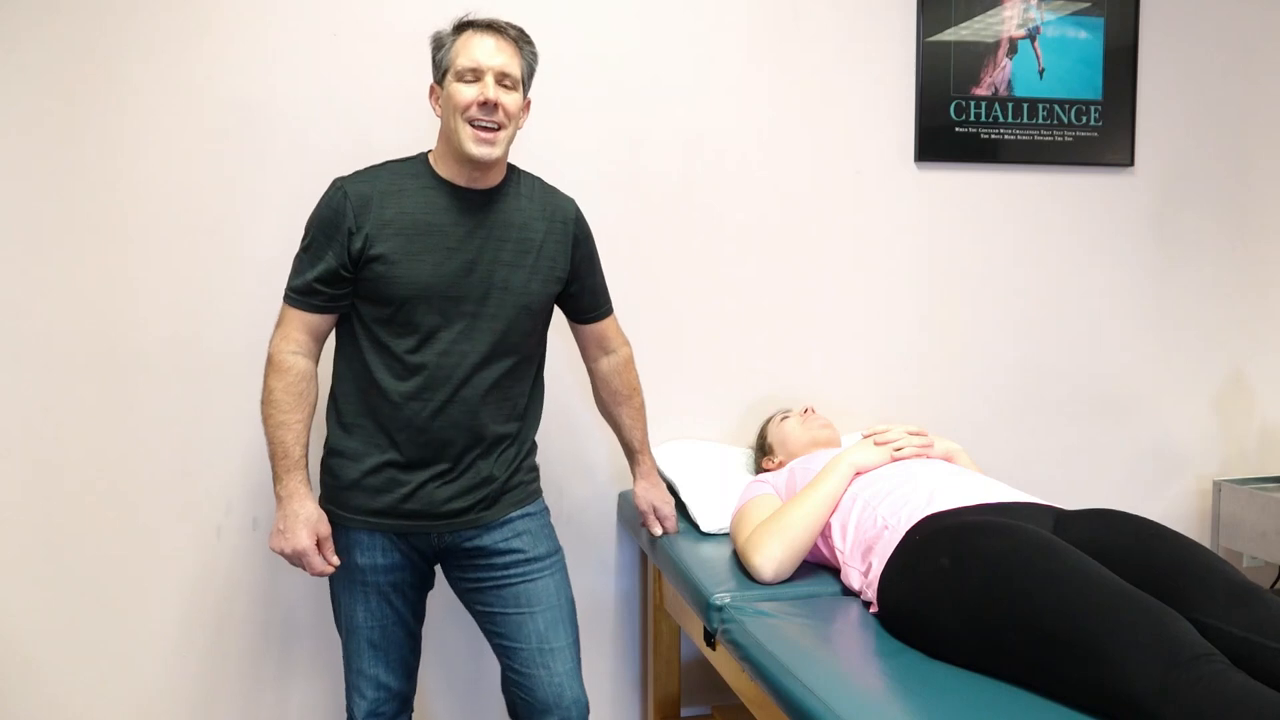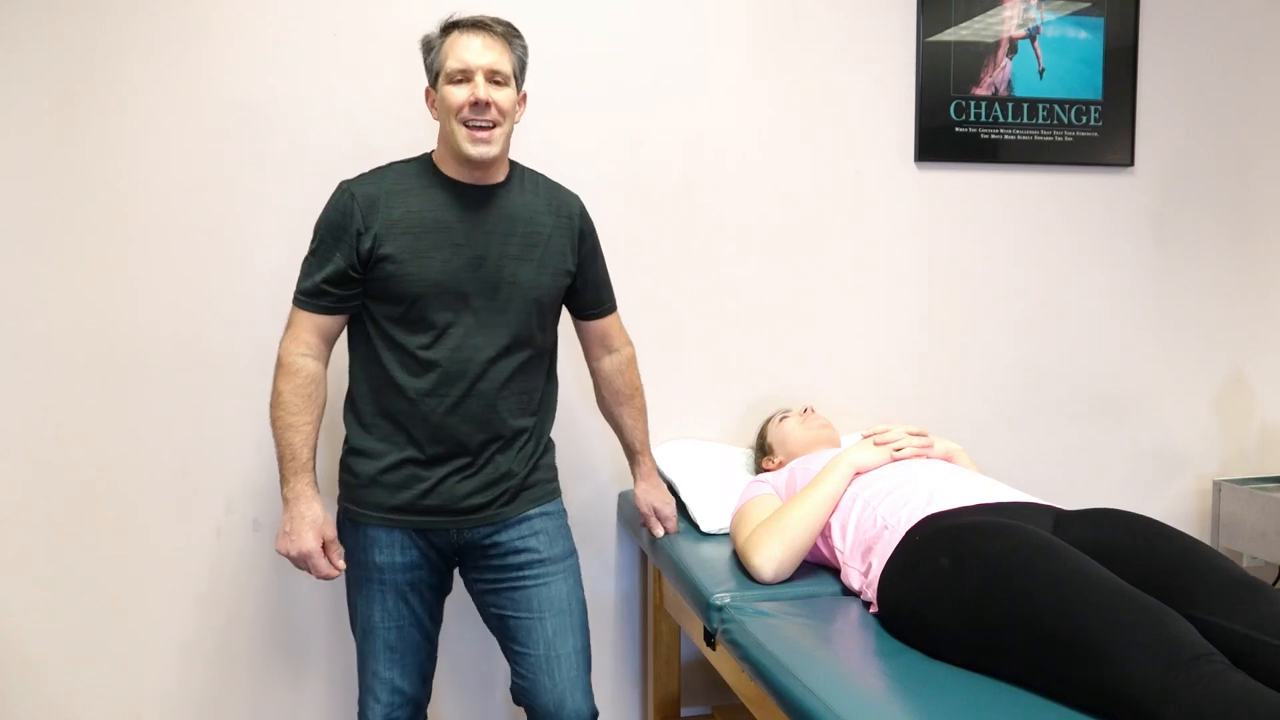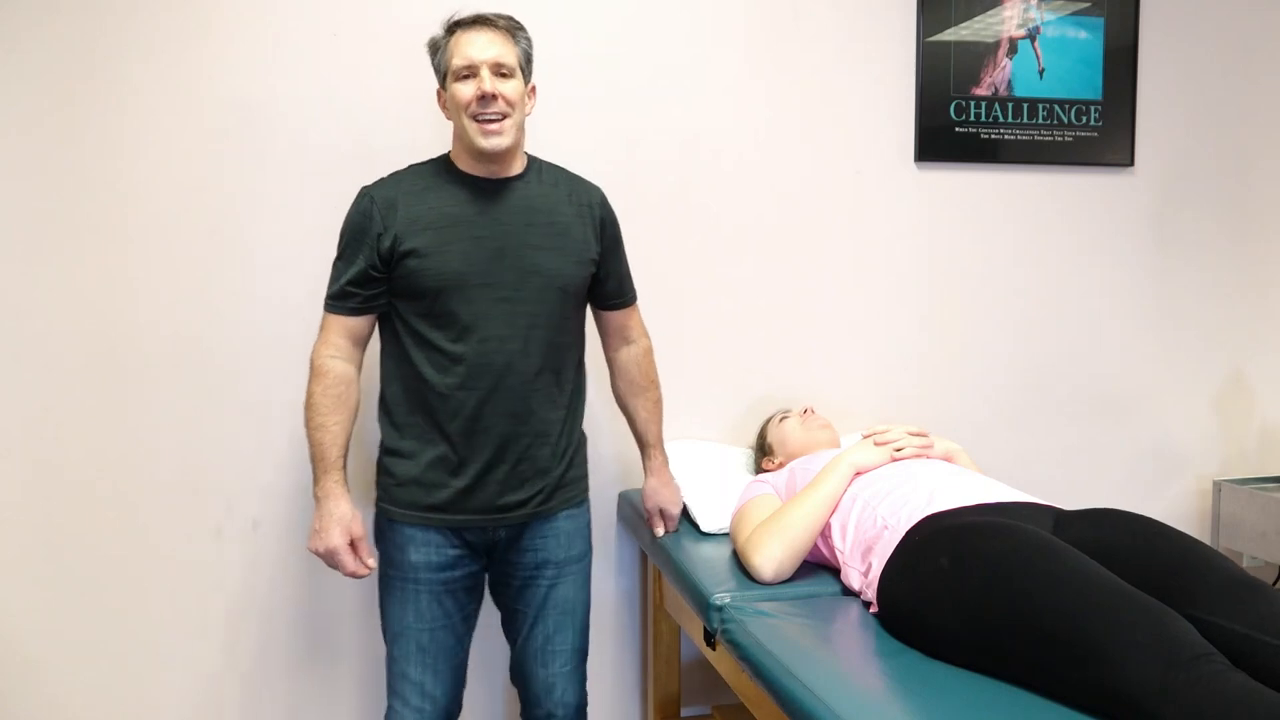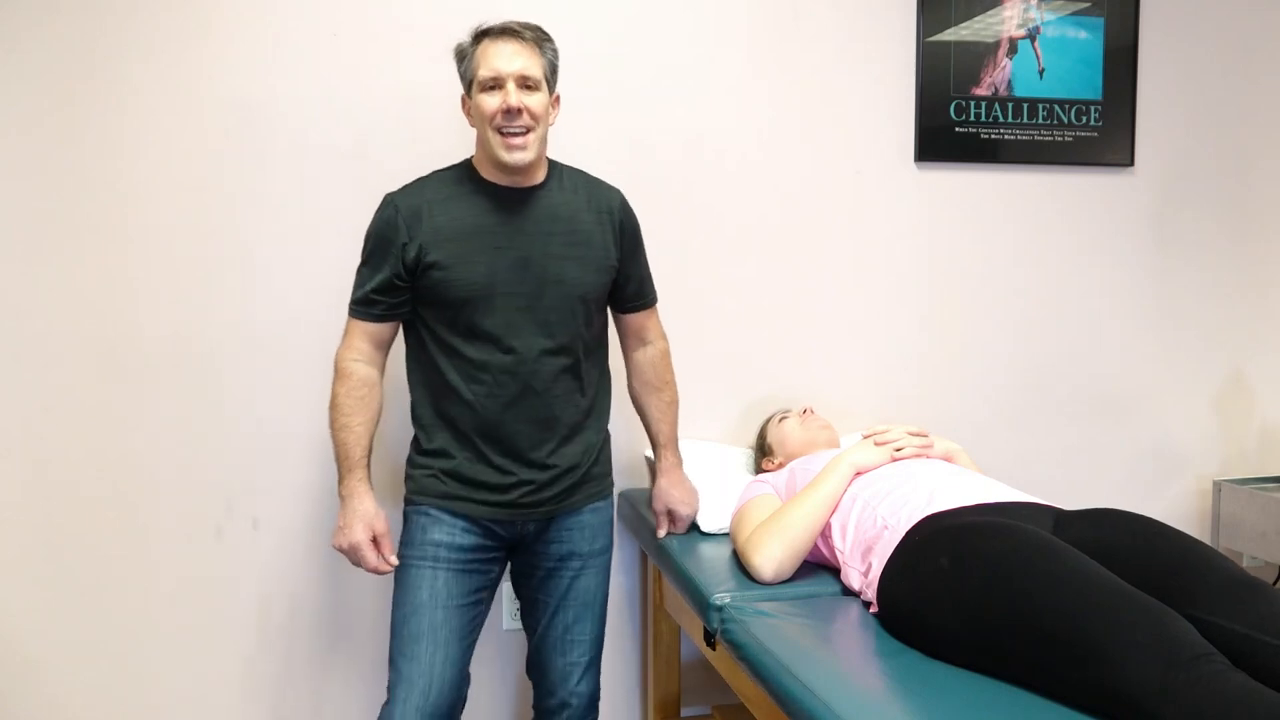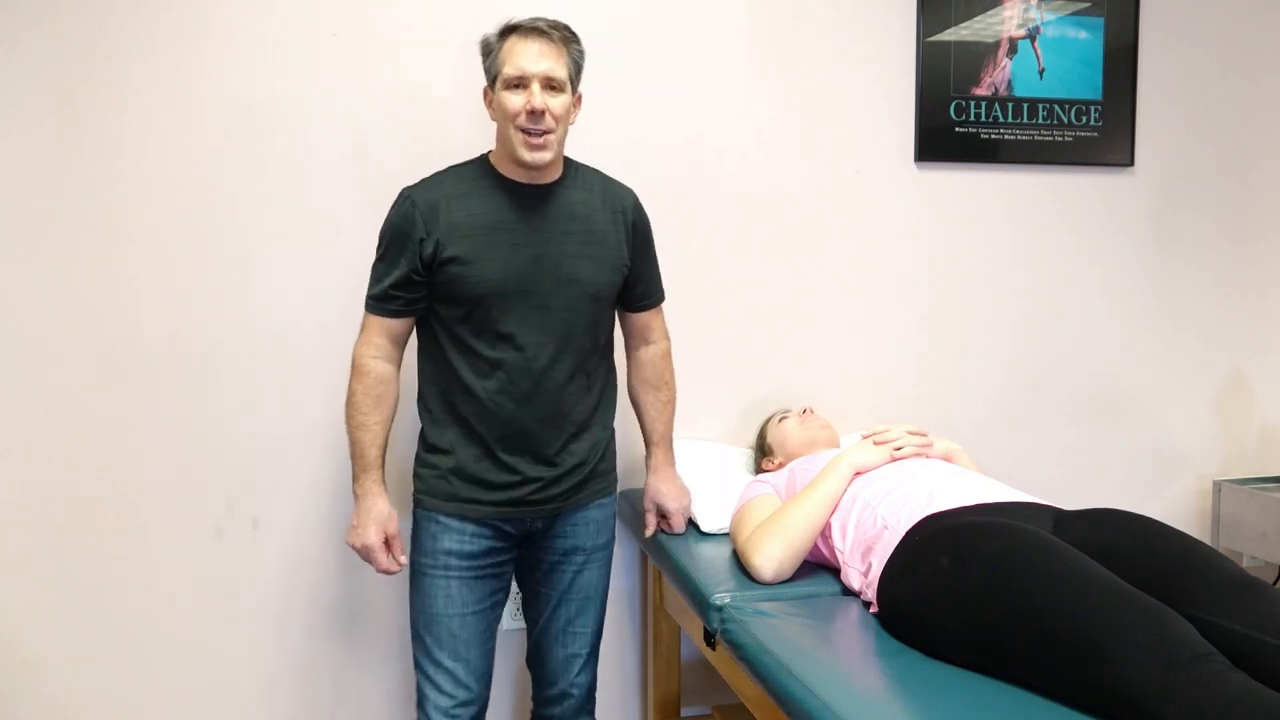
dt=0.2s
person 1, frame 1
left shoulder: (556, 219)
right shoulder: (357, 203)
left elbow: (606, 350)
right elbow: (294, 350)
left wrist: (644, 467)
right wrist: (293, 492)
left hip: (504, 510)
right hip: (368, 513)
person 1, frame 2
left shoulder: (561, 214)
right shoulder: (364, 206)
left elbow: (608, 349)
right elbow: (304, 353)
left wrist: (644, 469)
right wrist: (299, 495)
left hip: (522, 509)
right hip: (388, 514)
person 1, frame 3
left shoulder: (582, 205)
right shoulder: (387, 207)
left elbow: (626, 342)
right elbow: (338, 354)
left wrist: (654, 464)
right wrist: (331, 493)
left hip: (553, 509)
right hip: (424, 515)
person 1, frame 4
left shoulder: (604, 209)
right shoulder: (411, 214)
left elbow: (643, 342)
right elbow: (361, 357)
left wrist: (669, 464)
right wrist: (355, 491)
left hip: (576, 505)
right hip: (450, 505)
person 1, frame 5
left shoulder: (617, 209)
right shoulder: (426, 209)
left elbow: (647, 342)
right elbow: (378, 354)
left wrist: (662, 464)
right wrist: (369, 490)
left hip: (582, 502)
right hip: (458, 507)
person 2, frame 1
left shoulder: (891, 450)
right shoulder: (771, 483)
right elbow: (767, 560)
left wrist: (950, 452)
right wrist: (847, 462)
right knee: (1174, 664)
person 2, frame 2
left shoulder: (891, 454)
right shoulder: (773, 482)
right elbow: (767, 560)
left wrist: (949, 451)
right wrist: (848, 460)
right knee: (1174, 665)
person 2, frame 3
left shoulder: (887, 452)
right shoulder: (772, 484)
right elbow: (767, 560)
left wrist: (950, 451)
right wrist: (847, 462)
right knee: (1174, 665)
person 2, frame 4
left shoulder: (896, 452)
right shoulder: (772, 483)
right elbow: (768, 560)
left wrist: (949, 452)
right wrist: (847, 461)
right knee: (1178, 666)
person 2, frame 5
left shoulder: (891, 453)
right shoulder: (772, 483)
right elbow: (768, 560)
left wrist: (948, 452)
right wrist: (847, 461)
right knee: (1177, 666)
